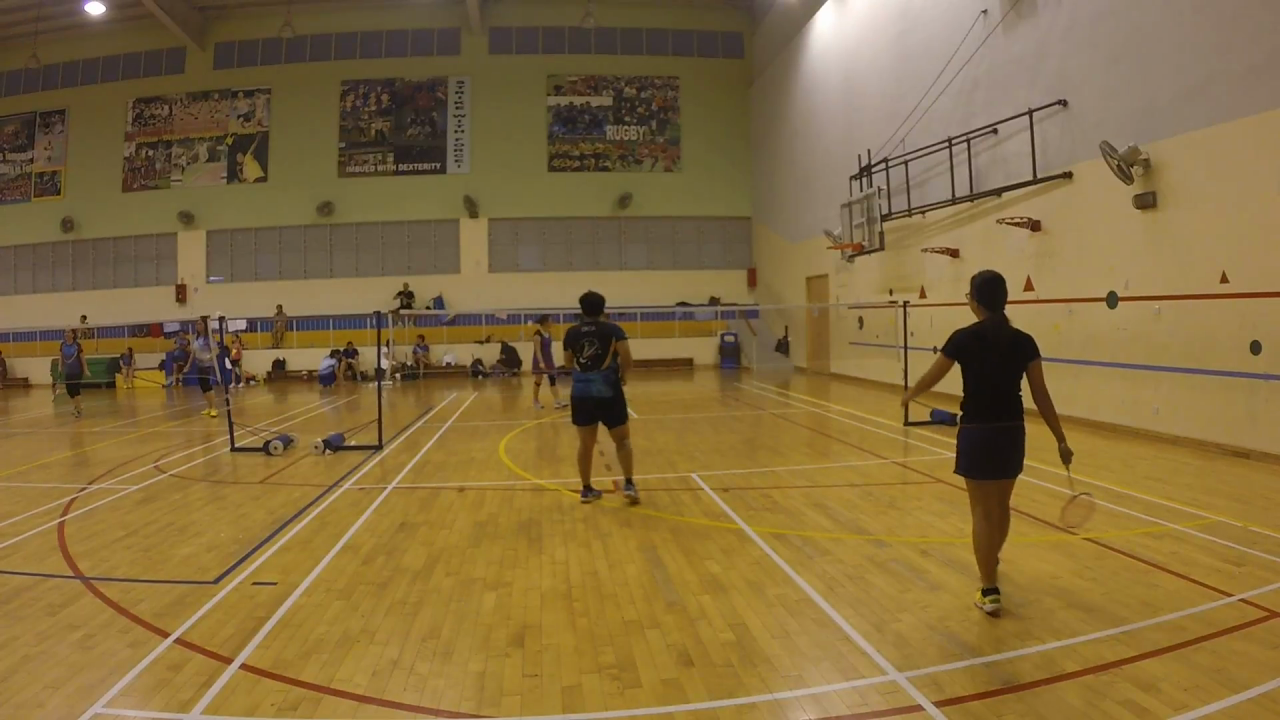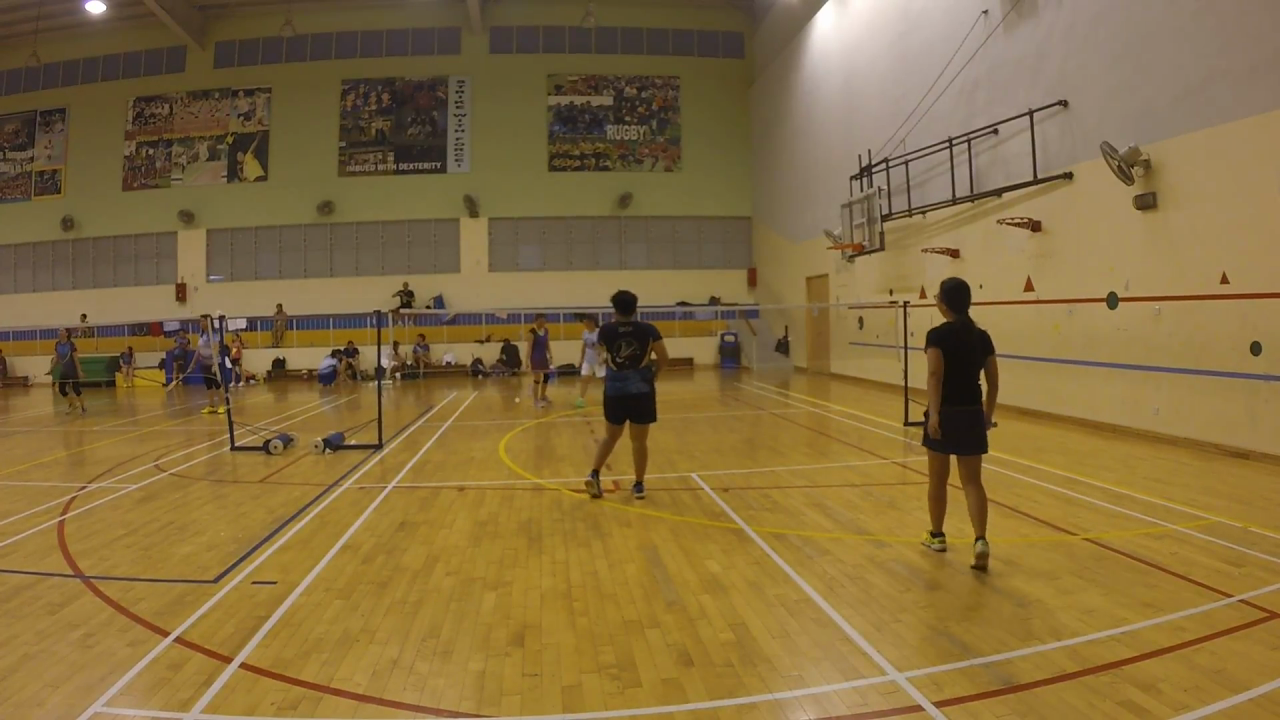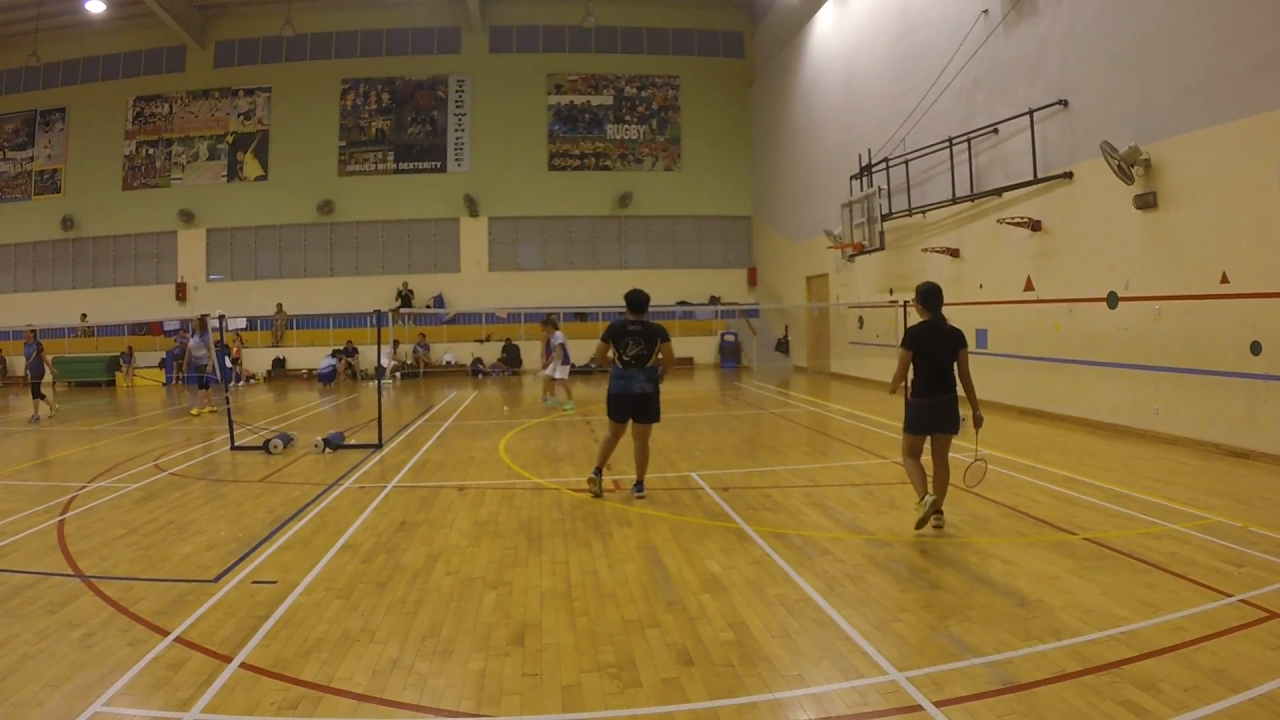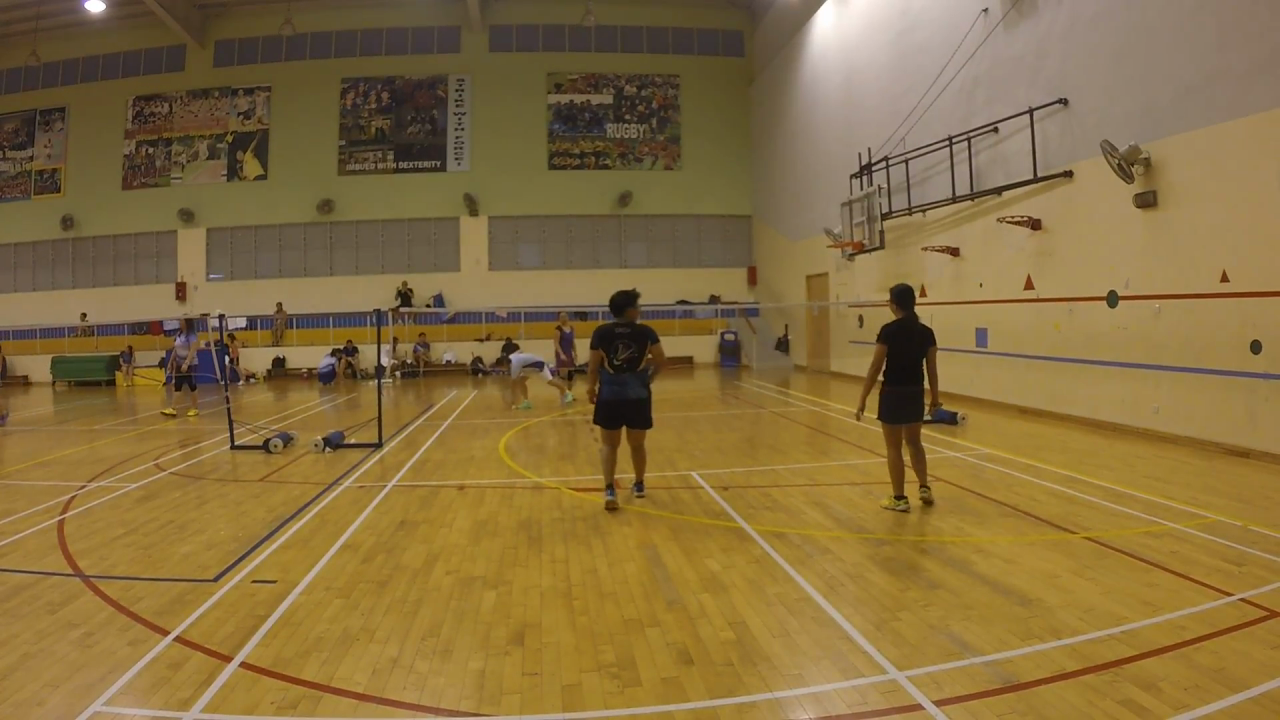
dt=0.7s
person 1, frame 1
left shoulder: (964, 339)
right shoulder: (1024, 342)
left elbow: (930, 379)
right elbow: (1041, 395)
left wrist: (910, 394)
right wrist: (1061, 440)
left hip: (977, 433)
right hip: (1012, 432)
left knee: (982, 512)
right knee: (1001, 505)
left ankle: (989, 592)
right ankle: (990, 568)
person 1, frame 2
left shoulder: (937, 335)
right shoulder: (982, 337)
left elbow: (935, 376)
right elbow: (993, 383)
left wrist: (933, 415)
right wrist: (987, 414)
left hip: (945, 414)
right hip: (972, 415)
left knee: (938, 479)
right knee: (972, 482)
left ankle: (937, 535)
right ankle: (980, 540)
person 1, frame 3
left shoulder: (913, 334)
right shoulder: (956, 335)
left elbow: (901, 371)
right elbow: (965, 375)
left wrist: (893, 386)
right wrist: (975, 408)
left hip: (921, 403)
right hip: (947, 403)
left knee: (911, 456)
right knee: (940, 458)
left ankle: (926, 499)
right ankle: (937, 512)
person 1, frame 4
left shoulder: (889, 331)
right shoulder: (926, 332)
left elbow: (875, 367)
right elbow: (932, 369)
left wrist: (863, 399)
right wrist: (934, 396)
left hip: (893, 393)
right hip: (915, 393)
left knee: (894, 447)
right knee: (914, 442)
left ankle: (899, 498)
right ankle: (924, 488)
person 2, frame 1
left shoulder: (572, 333)
right shoulder: (612, 330)
left elbow: (567, 361)
right elbow: (627, 358)
right wrist: (623, 375)
left hip: (581, 393)
right hip: (608, 393)
left knee: (586, 443)
right knee: (622, 440)
left ankle: (586, 489)
right ankle: (628, 484)
person 2, frame 2
left shoulder: (606, 330)
right shoulder: (648, 330)
right elbow: (664, 358)
right wrist: (655, 372)
left hip: (614, 391)
right hip: (641, 391)
left knee: (610, 435)
right knee: (639, 440)
left ankle: (594, 474)
right ankle: (639, 485)
person 2, frame 3
left shoulder: (614, 328)
right shoulder: (657, 331)
left elbow: (599, 355)
right elbow: (670, 360)
right wrist: (661, 373)
left hip: (619, 389)
right hip: (646, 391)
left knee: (613, 433)
right knee: (641, 439)
left ankle: (597, 472)
right ankle: (639, 484)
person 2, frame 4
left shoulder: (601, 333)
right shoulder: (645, 332)
left elbow: (593, 367)
right elbow: (661, 361)
left wrist: (591, 388)
right wrist: (650, 375)
left hip: (609, 396)
right hip: (638, 396)
left knee: (609, 444)
right knee: (637, 443)
left ankle: (610, 490)
right ankle: (639, 484)
